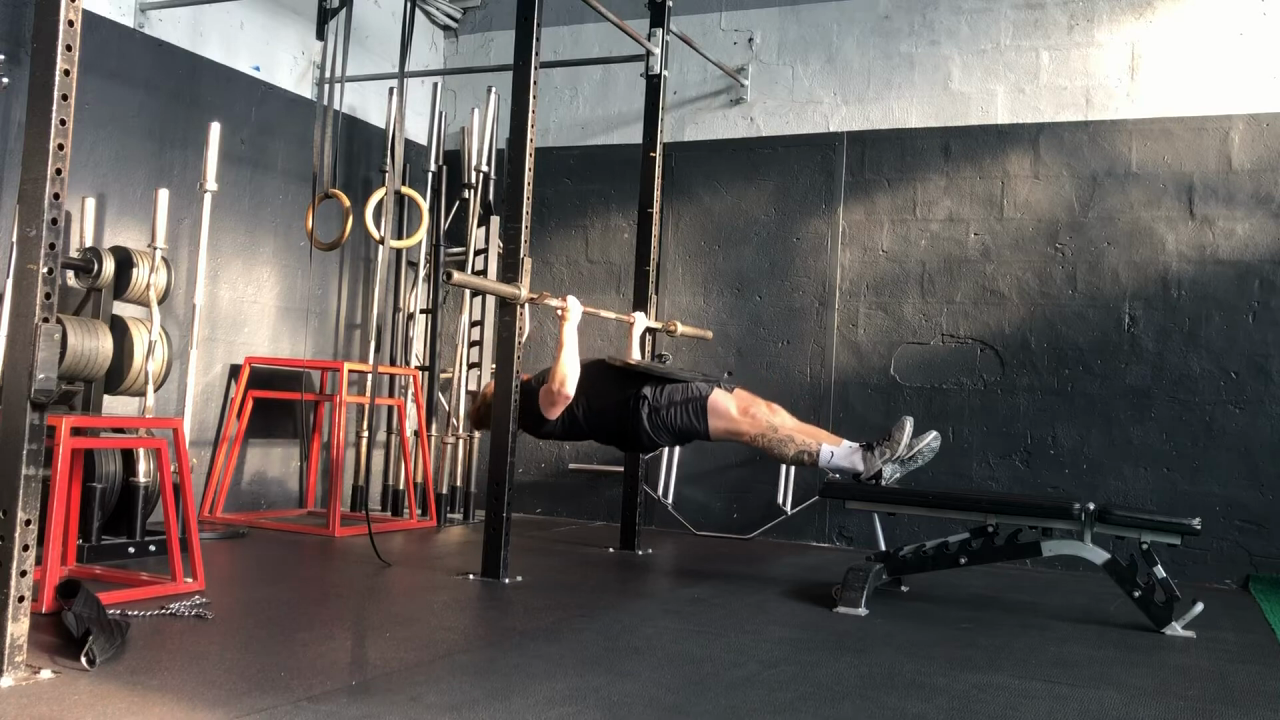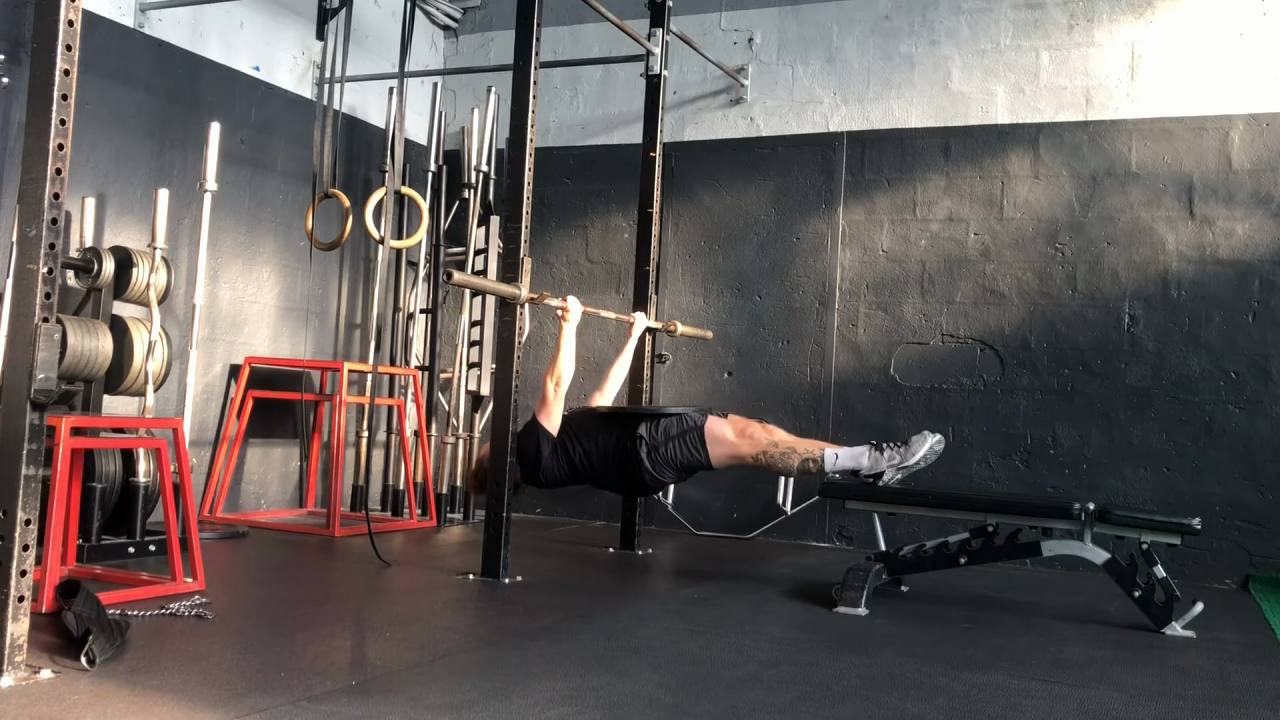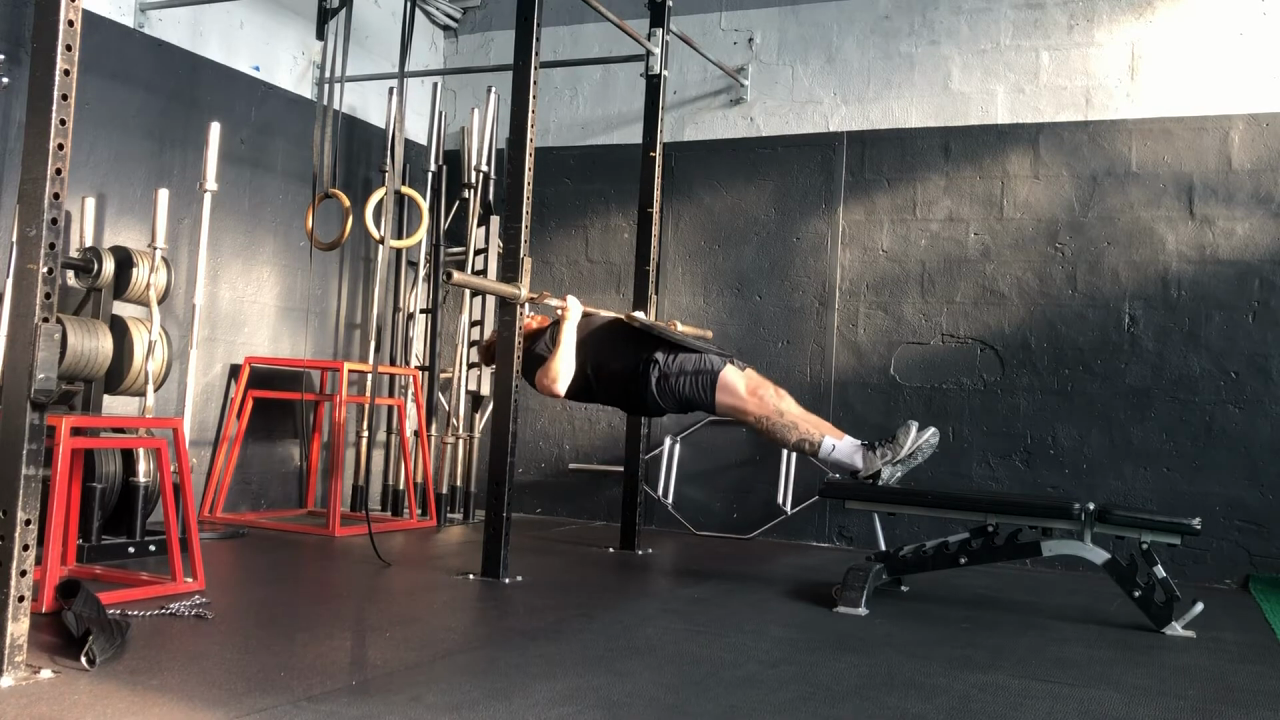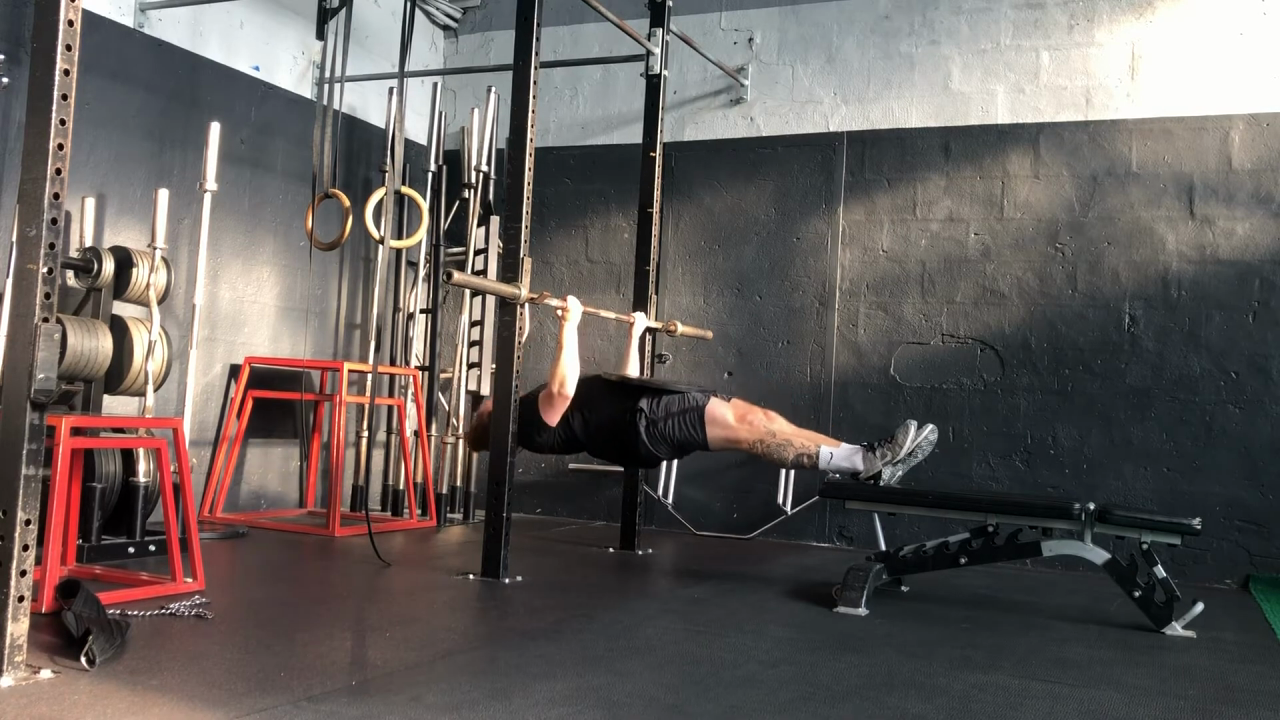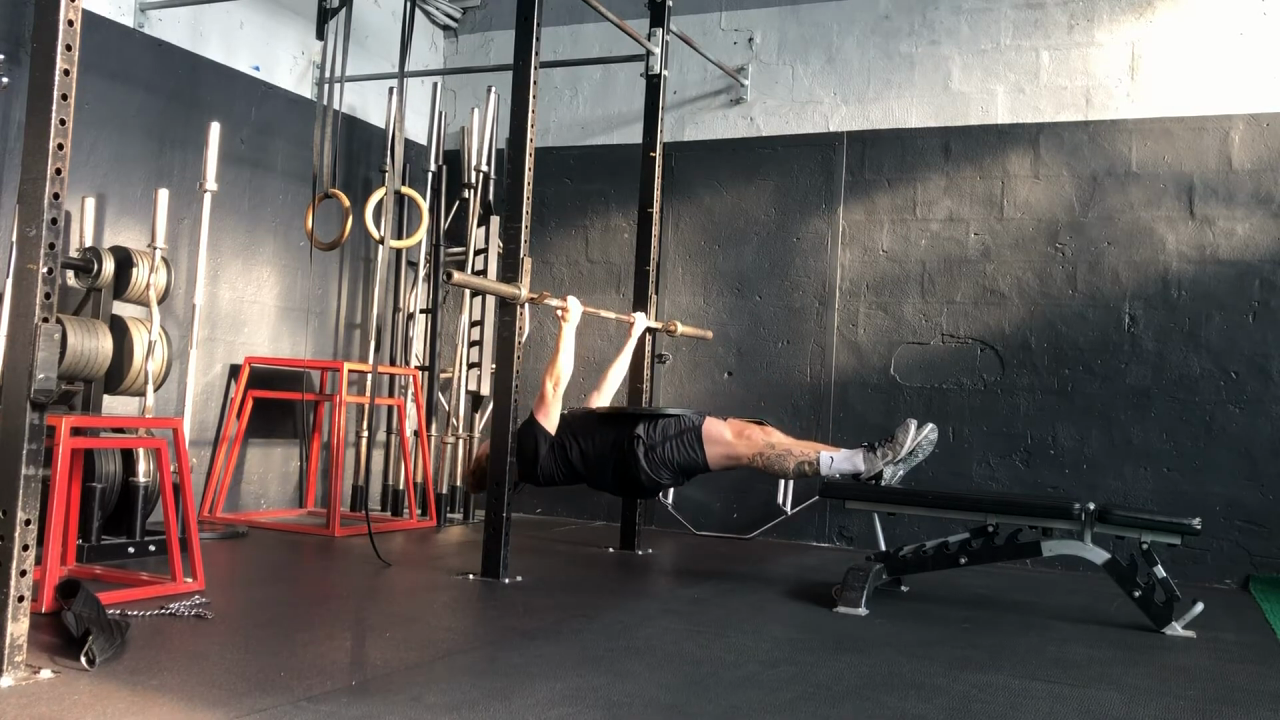
dt=1s
person 1, frame 1
left shoulder: (539, 388)
right shoulder: (533, 408)
left elbow: (626, 378)
right elbow: (564, 390)
left wrist: (635, 334)
right wrist: (568, 325)
left hip: (647, 396)
right hip: (643, 410)
left knee: (763, 411)
right knee: (745, 418)
left ankle: (867, 459)
right ankle: (864, 463)
person 1, frame 2
left shoulder: (541, 448)
right shoulder: (534, 453)
left elbow: (603, 395)
right elbow: (556, 386)
left wrist: (633, 337)
right wrist: (568, 325)
left hip: (645, 437)
right hip: (643, 449)
left knee: (755, 432)
right knee: (747, 440)
left ankle: (872, 461)
right ankle: (872, 461)
person 1, frame 3
left shoulder: (552, 339)
right shoulder: (535, 353)
right elbow: (557, 384)
left wrist: (635, 325)
right wrist: (568, 322)
left hip: (659, 357)
right hip: (652, 372)
left knee: (765, 394)
right knee: (756, 400)
left ankle: (865, 458)
right ankle: (863, 459)
person 1, frame 4
left shoulder: (538, 408)
right shoulder: (531, 422)
left elbow: (625, 386)
right elbow: (563, 390)
left wrist: (634, 336)
right wrist: (568, 326)
left hip: (643, 412)
right hip: (639, 425)
left knee: (755, 417)
right knee: (744, 425)
left ankle: (865, 460)
right ankle: (864, 463)
person 1, frame 5
left shoulder: (552, 441)
right shoulder: (532, 450)
left elbow: (603, 392)
right elbow: (554, 386)
left wrist: (633, 337)
right wrist: (568, 326)
left hip: (641, 442)
right hip: (639, 452)
left knee: (752, 434)
right knee: (742, 440)
left ankle: (867, 463)
right ankle: (865, 464)
